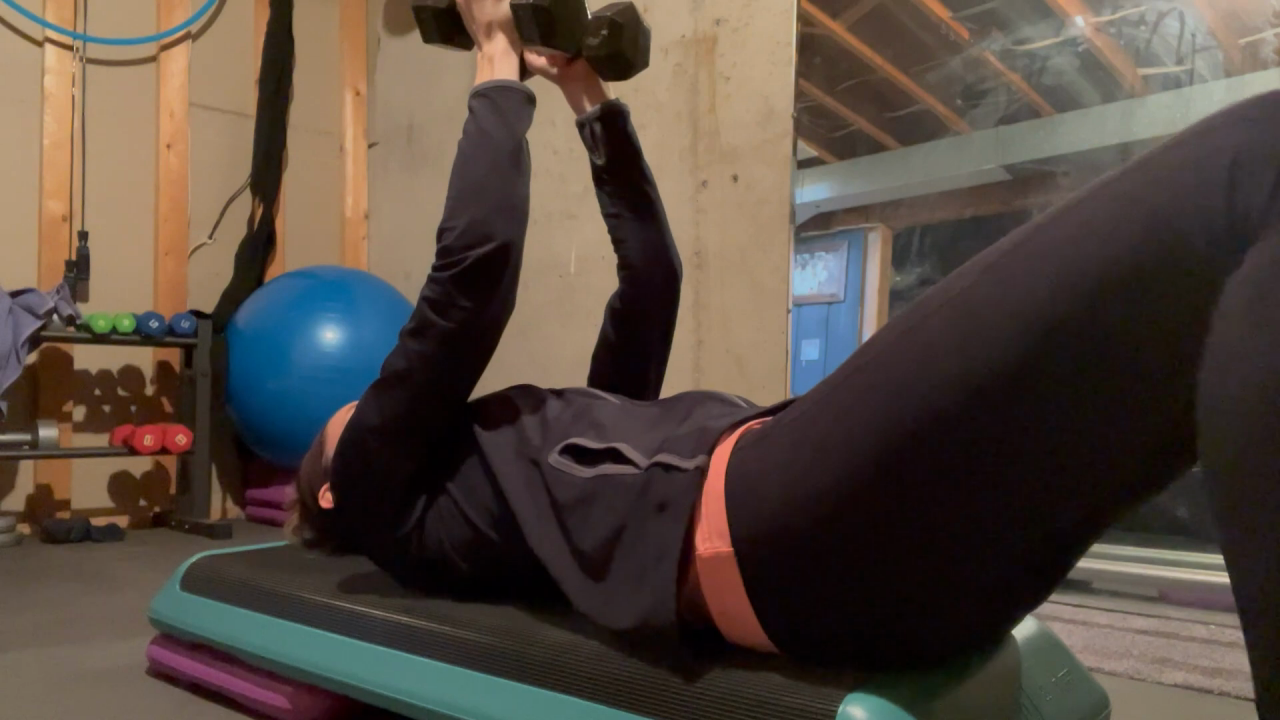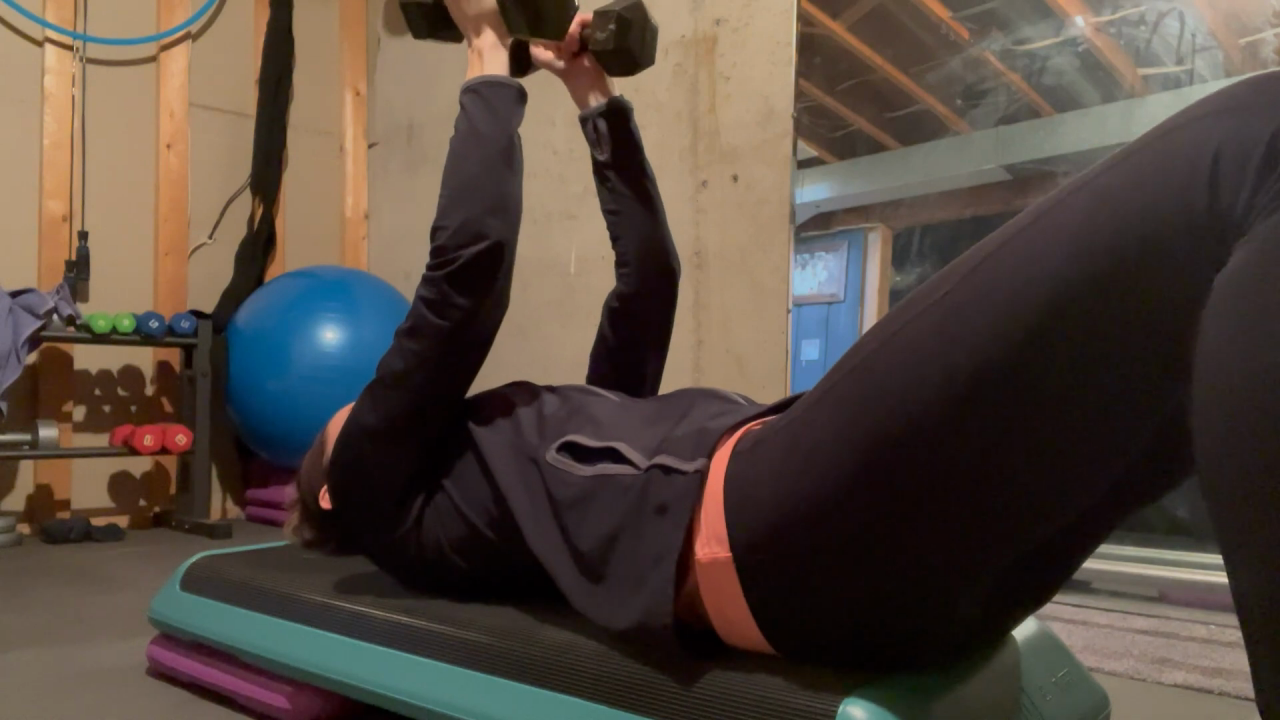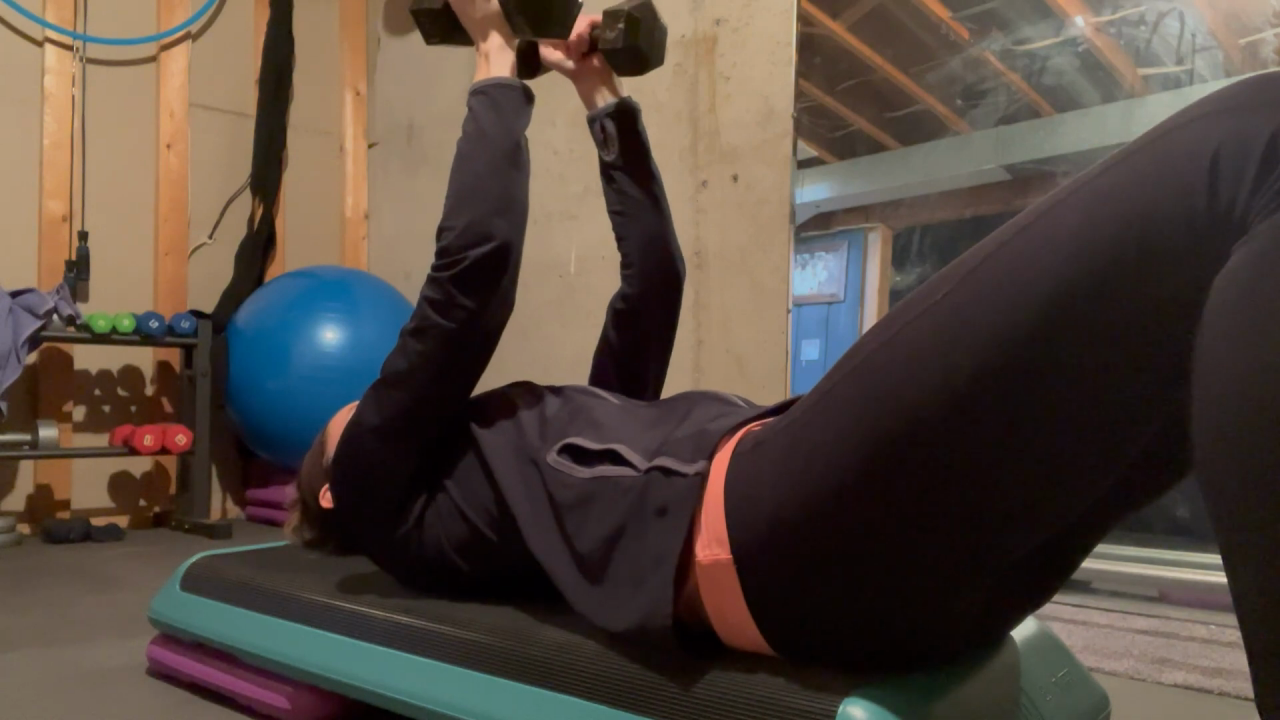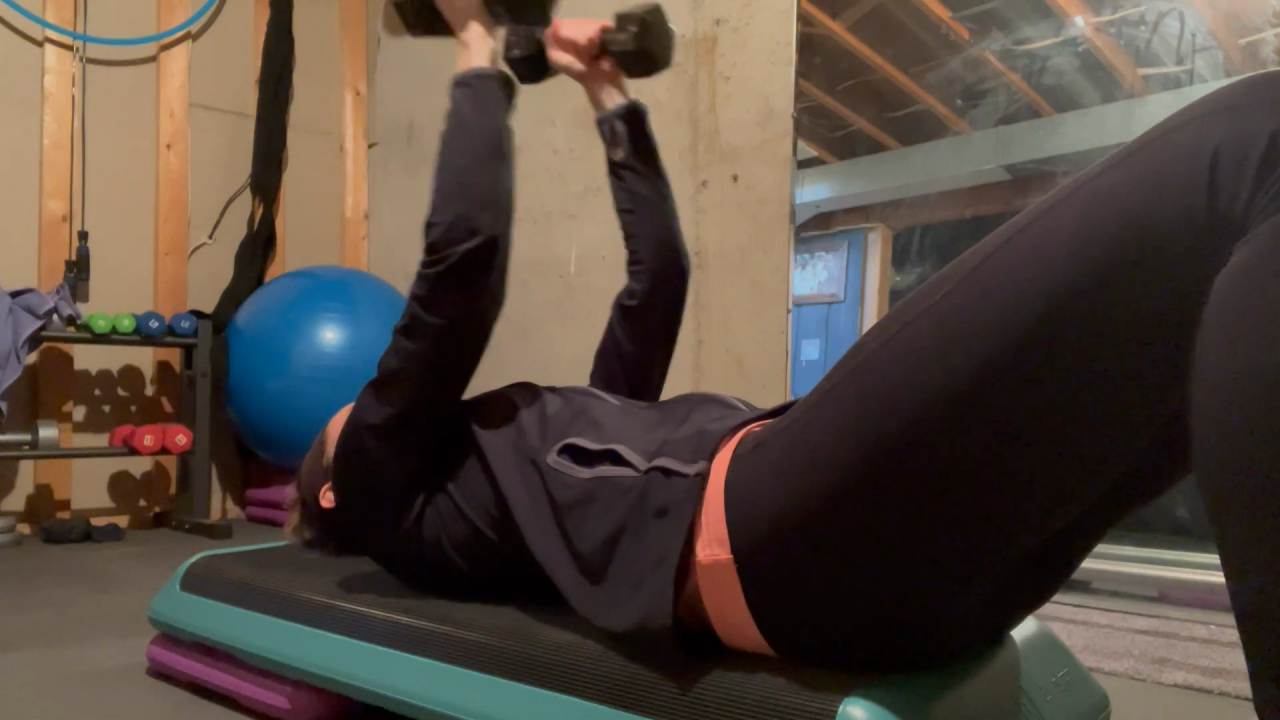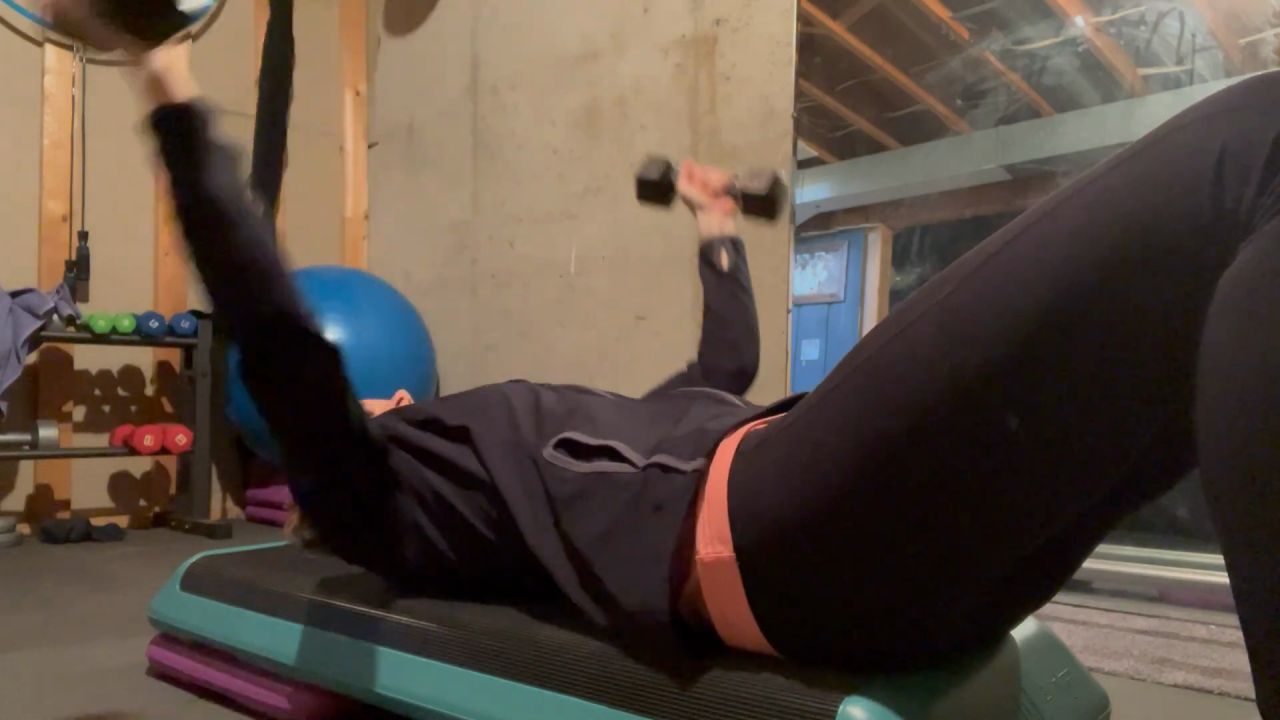
dt=0.5s
person 1, frame 1
left shoulder: (535, 445)
right shoulder: (388, 496)
left elbow: (649, 279)
right elbow: (474, 263)
left wrist: (593, 104)
right hip: (775, 534)
person 1, frame 2
left shoulder: (547, 439)
right shoulder: (387, 496)
left elbow: (648, 274)
right elbow: (467, 263)
left wrist: (595, 99)
right hip: (769, 533)
person 1, frame 3
left shoulder: (551, 441)
right shoulder: (388, 499)
left elbow: (653, 275)
right elbow: (474, 262)
left wrist: (604, 100)
right hip: (771, 536)
person 1, frame 4
left shoulder: (555, 439)
right shoulder: (398, 501)
left elbow: (659, 281)
right elbow: (463, 261)
left wrist: (613, 101)
right hip: (769, 532)
person 1, frame 5
left shoulder: (499, 448)
right shoulder: (391, 497)
left elbow: (722, 372)
right elbow: (279, 336)
left wrist: (717, 238)
right wrist: (175, 96)
left hip: (867, 525)
right hip: (781, 535)
